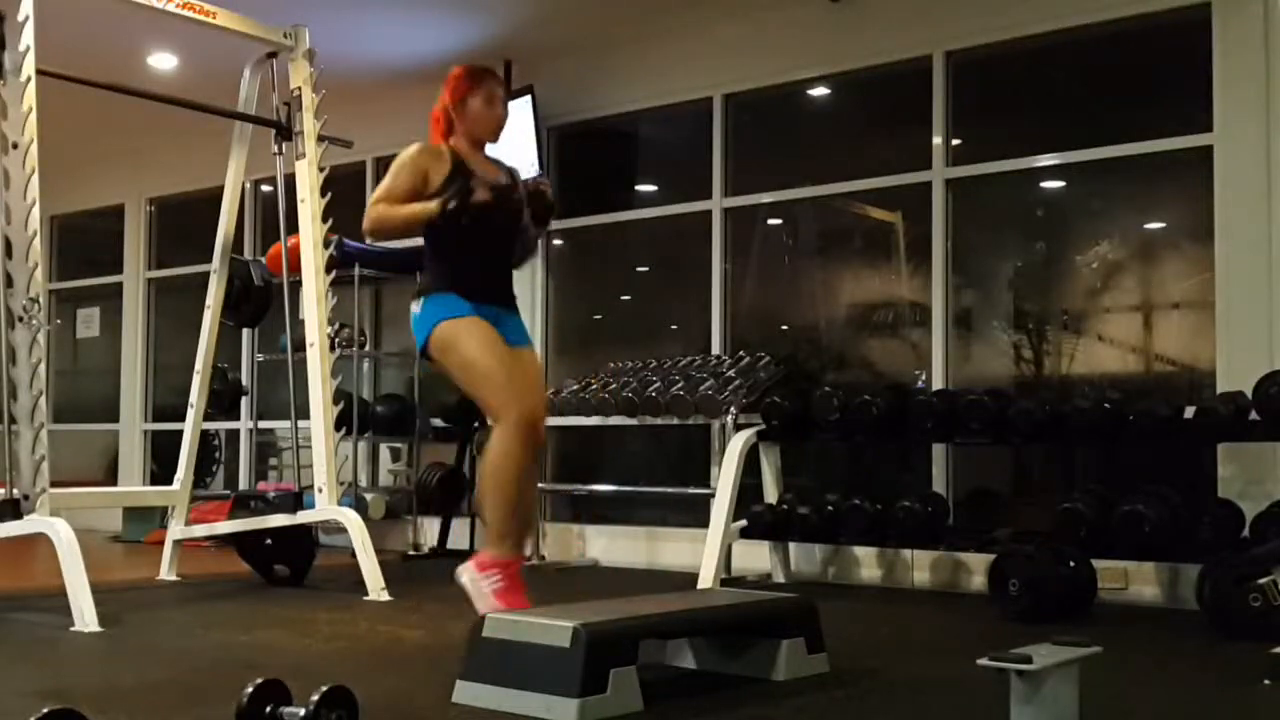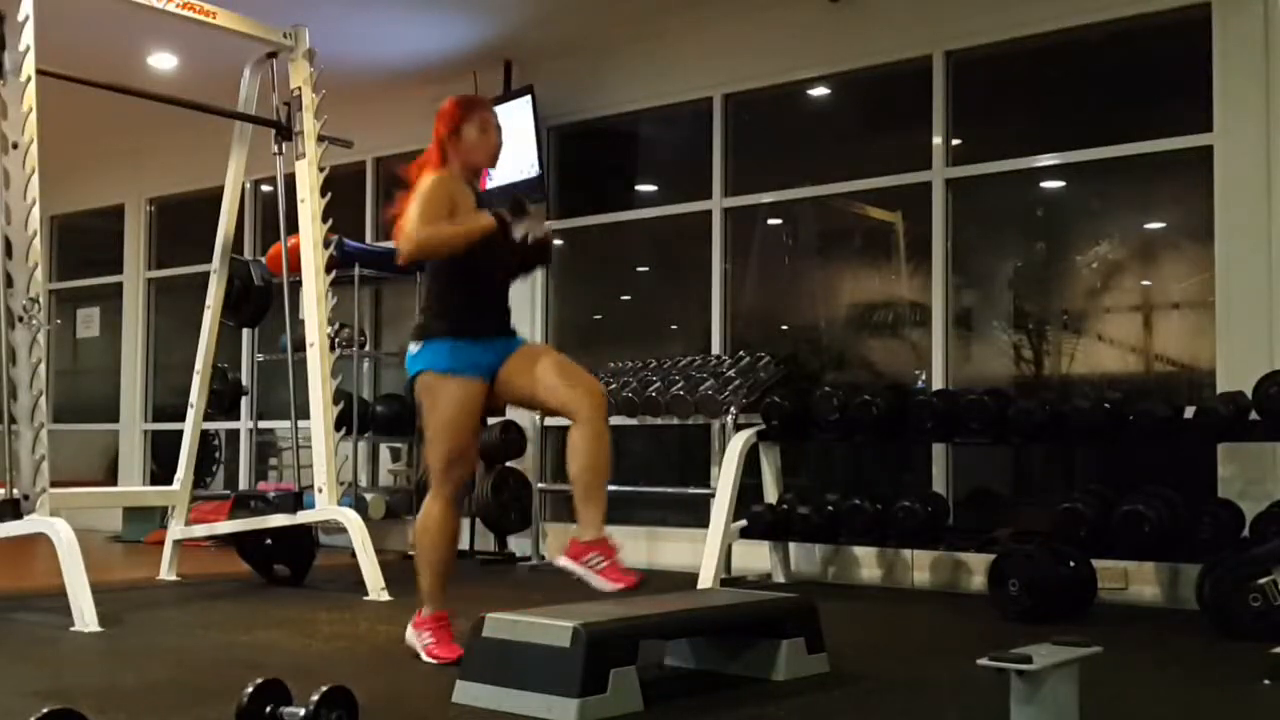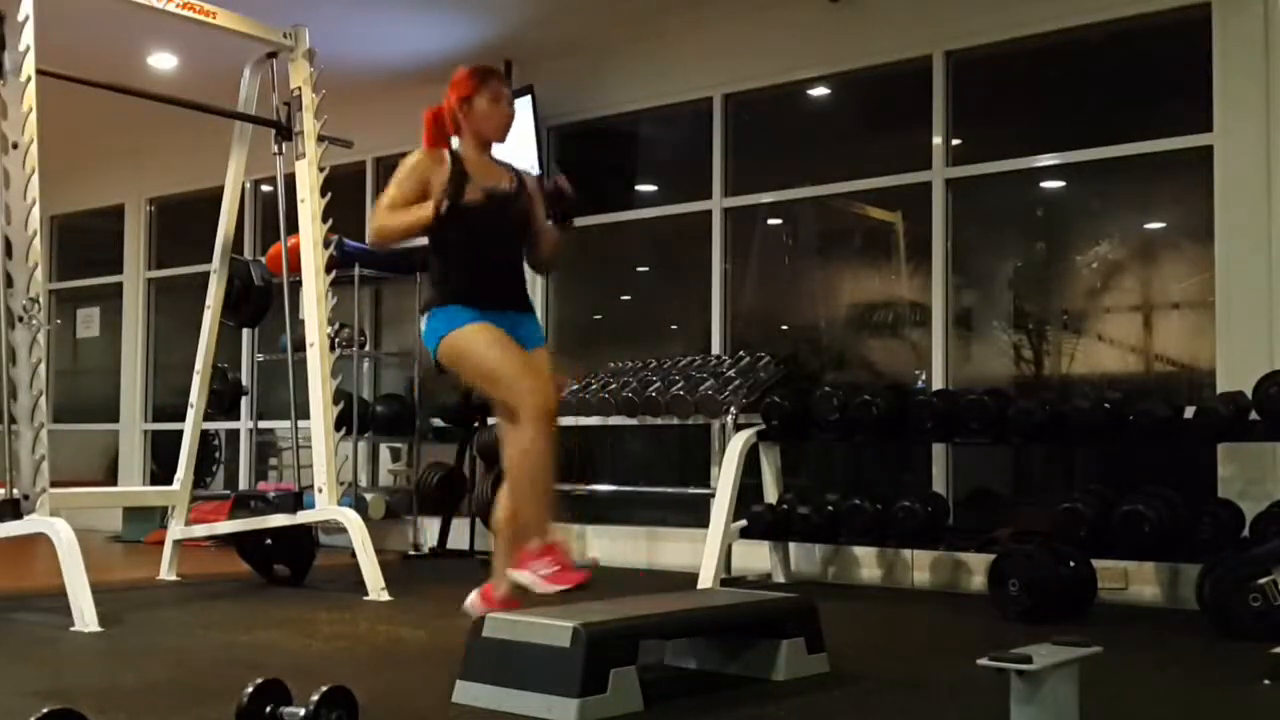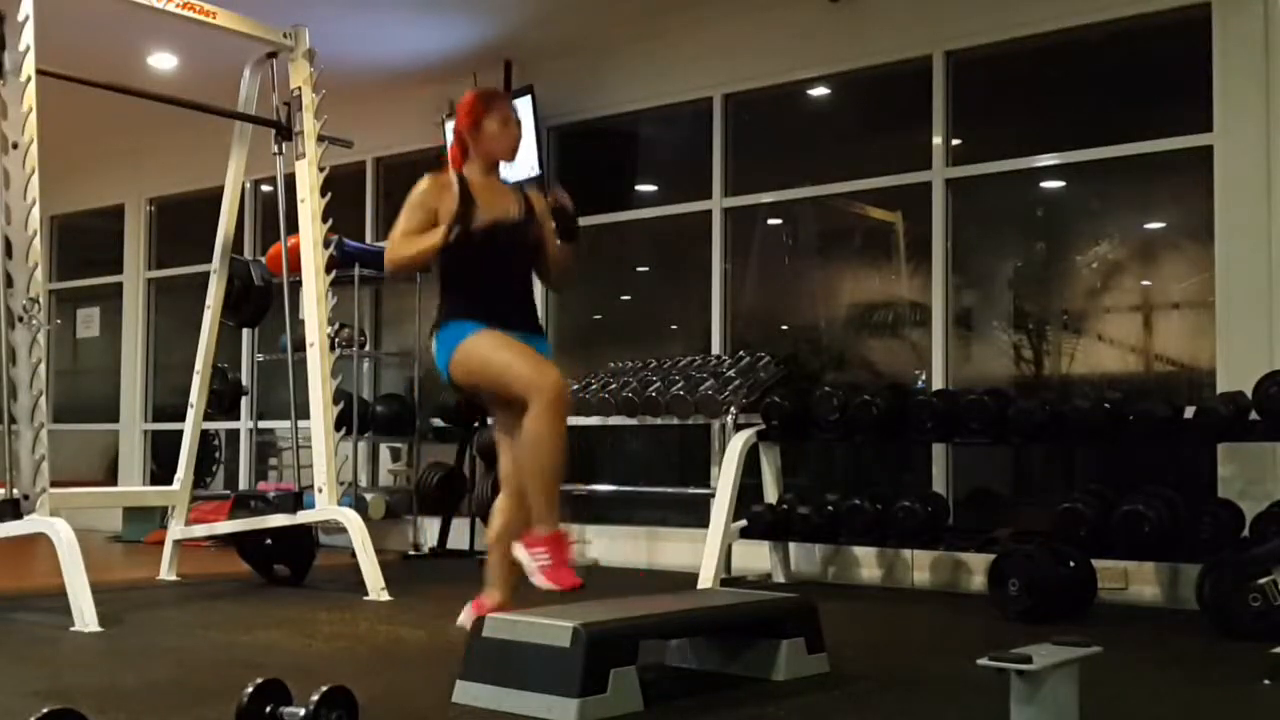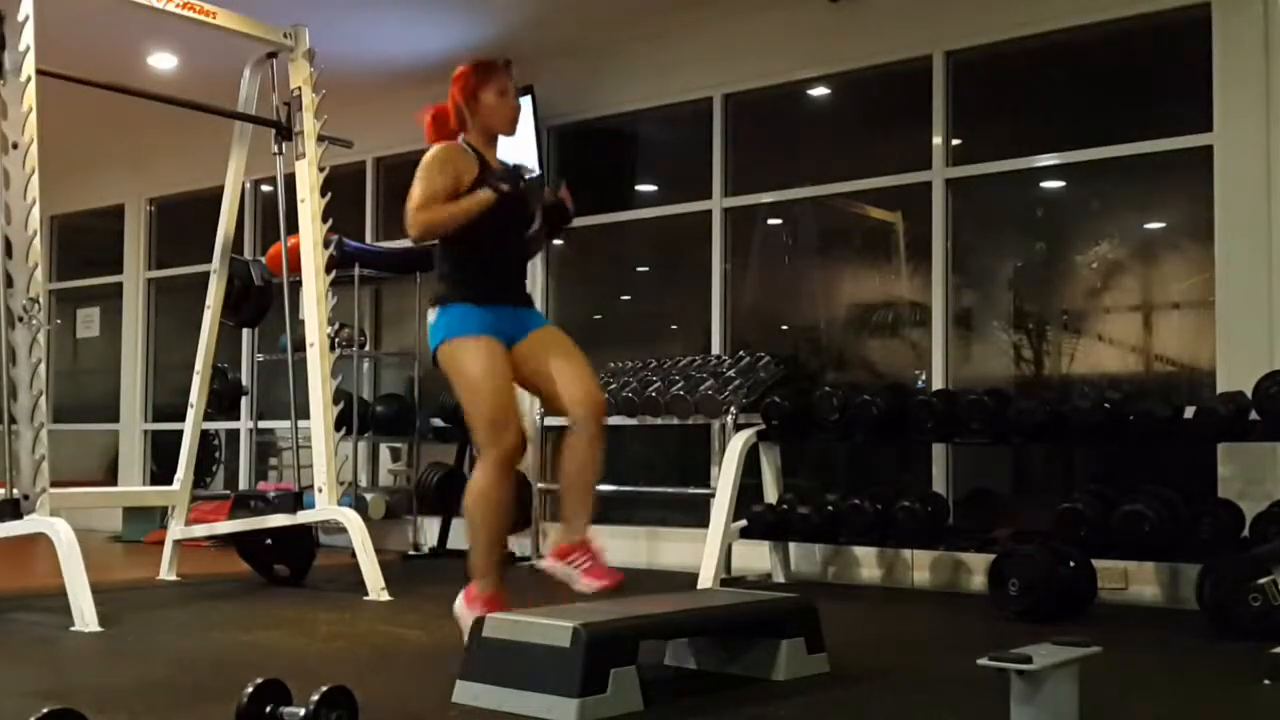
dt=0.2s
person 1, frame 1
left shoulder: (508, 177)
right shoulder: (427, 157)
right elbow: (374, 221)
left wrist: (534, 215)
right wrist: (444, 206)
left hip: (501, 312)
right hip: (445, 307)
left knee: (529, 432)
right knee: (515, 417)
left ankle: (496, 564)
right ankle: (496, 558)
person 1, frame 2
left shoulder: (483, 198)
right shoulder: (438, 187)
right elbow: (411, 245)
left wrist: (525, 253)
right wrist: (491, 221)
left hip: (500, 343)
right hip: (448, 346)
left knee: (590, 401)
right knee: (450, 483)
left ankle: (588, 543)
right ankle: (429, 618)
person 1, frame 3
left shoulder: (520, 181)
right shoulder: (429, 164)
left elbow: (542, 260)
right elbow: (378, 230)
left wrist: (555, 218)
right wrist: (439, 207)
left hip: (516, 318)
right hip: (457, 315)
right knee: (537, 402)
left ankle: (497, 591)
right ankle: (535, 546)
person 1, frame 4
left shoulder: (529, 201)
right shoulder: (437, 189)
left elbow: (553, 277)
right elbow: (393, 259)
left wrist: (564, 233)
right wrist: (449, 235)
left hip: (526, 334)
right hip: (464, 333)
left knee: (521, 478)
right knee: (550, 387)
left ankle: (491, 605)
right ankle: (542, 537)
person 1, frame 5
left shoulder: (510, 175)
right shoulder: (449, 157)
right elbow: (418, 225)
left wrist: (549, 223)
right wrist: (491, 195)
left hip: (518, 312)
right hip: (466, 315)
left knee: (589, 401)
right knee: (501, 447)
left ankle: (572, 544)
right ankle: (482, 593)
